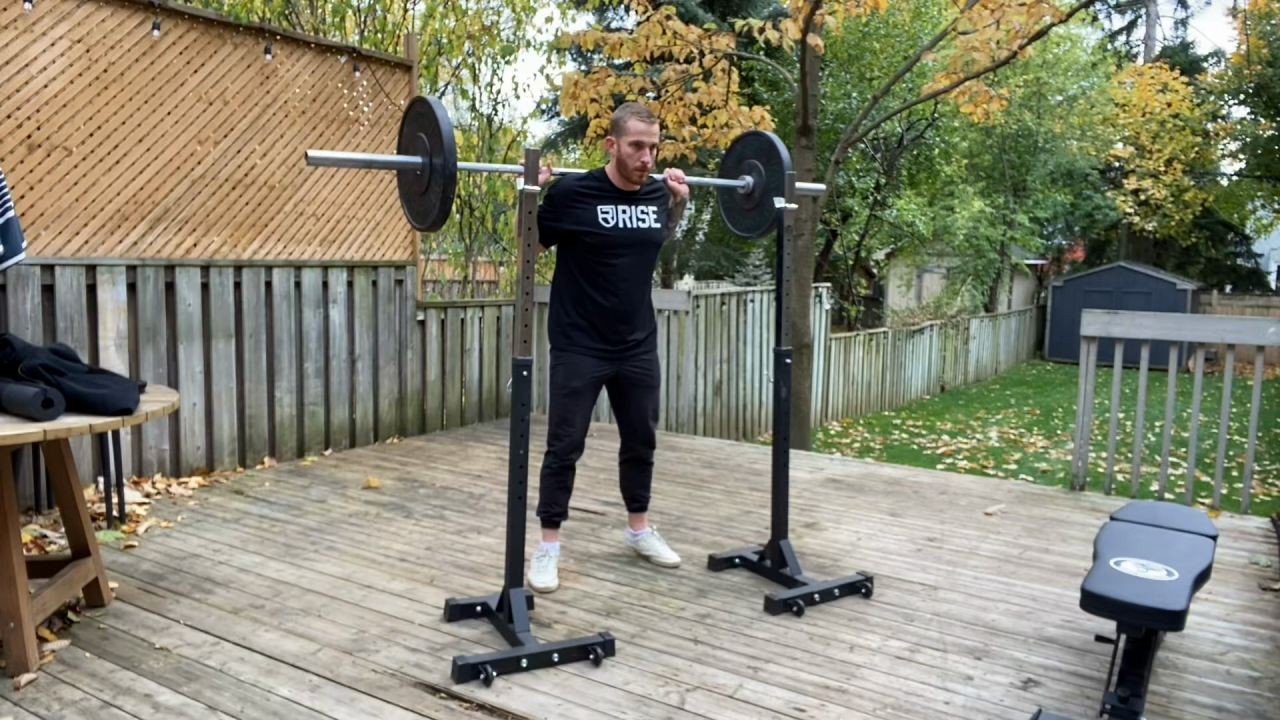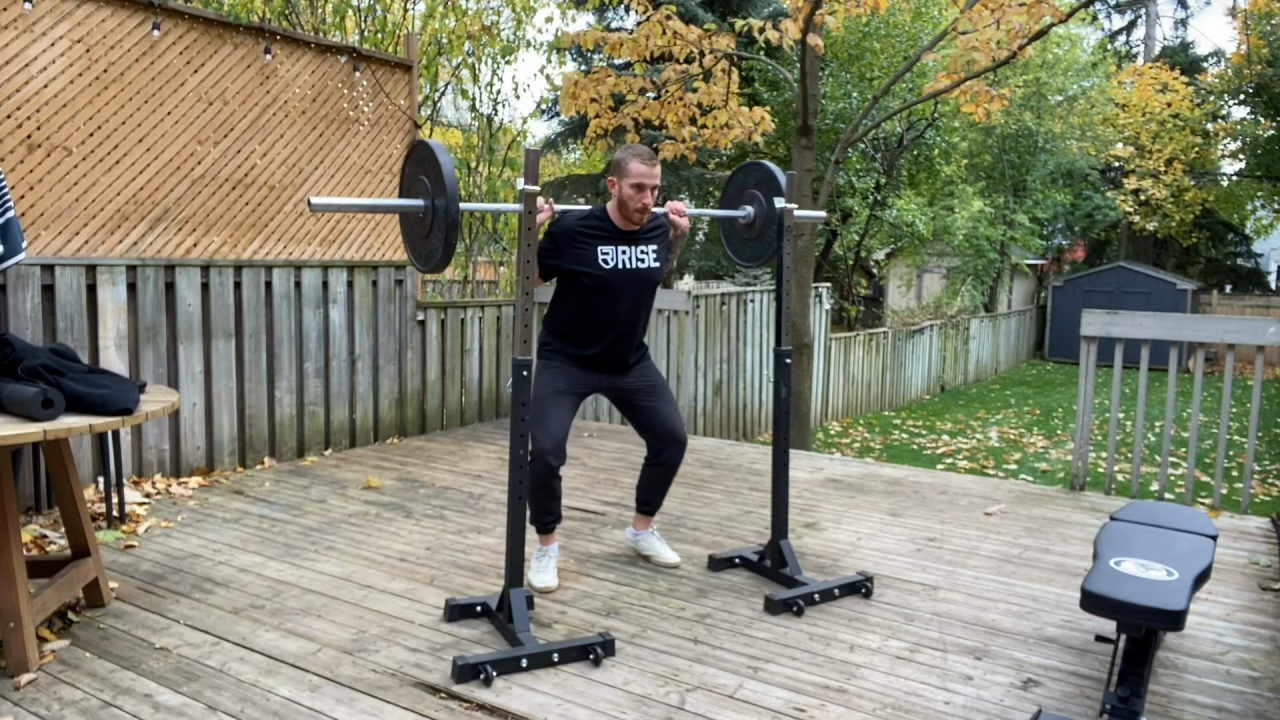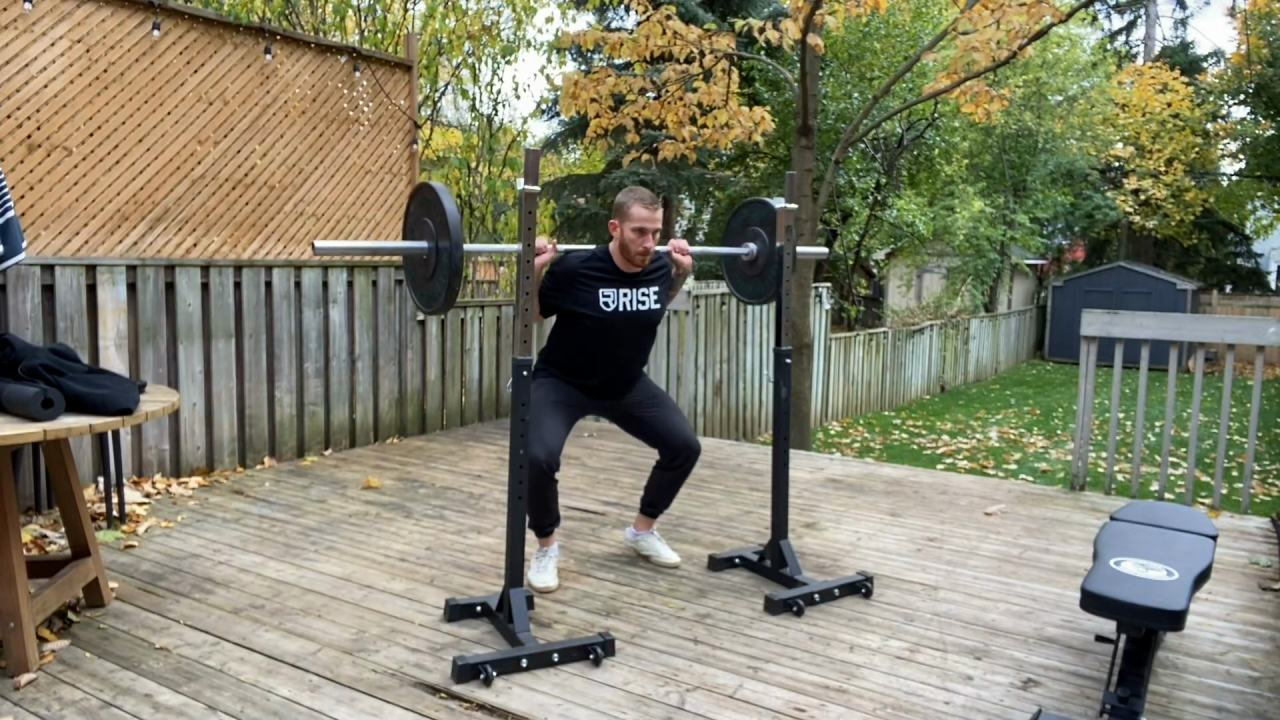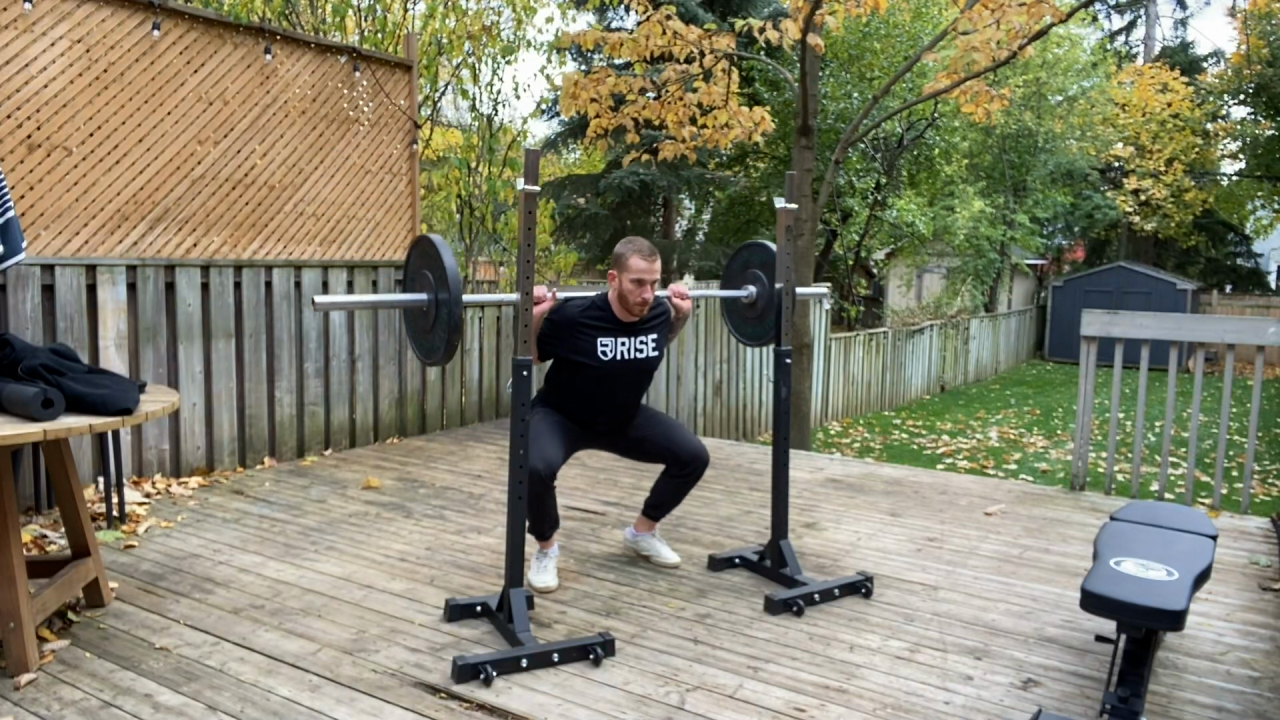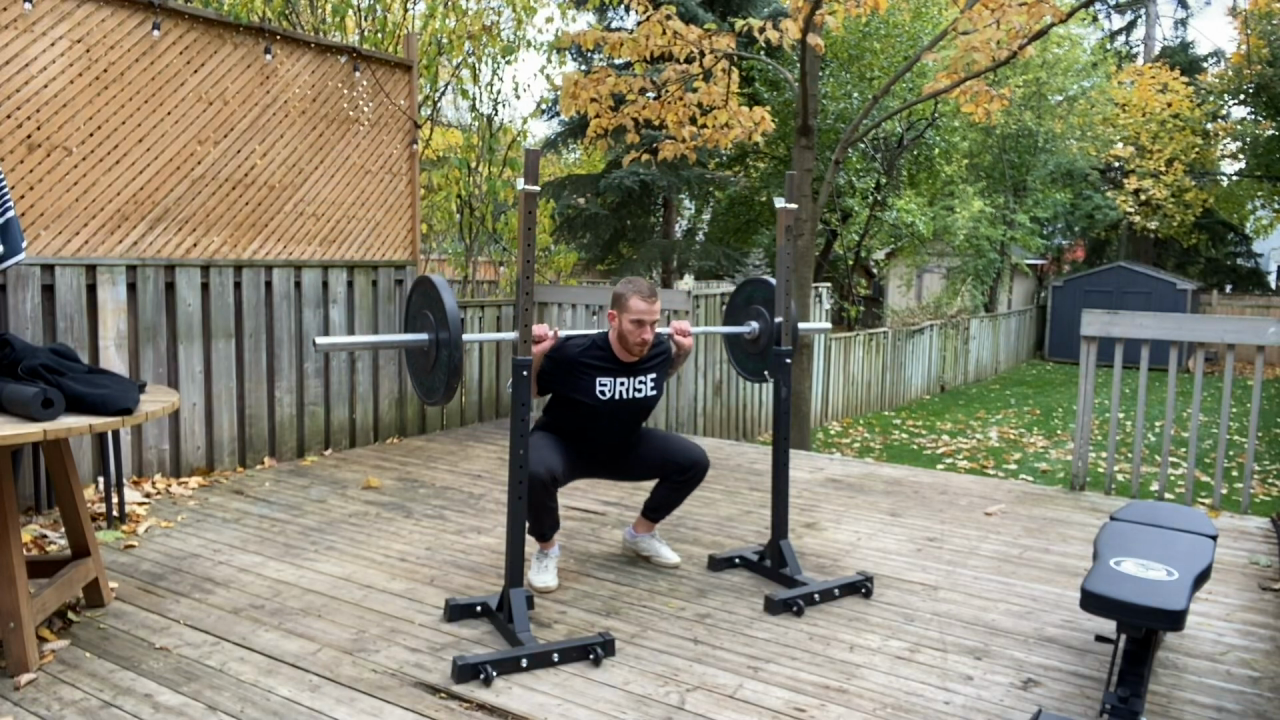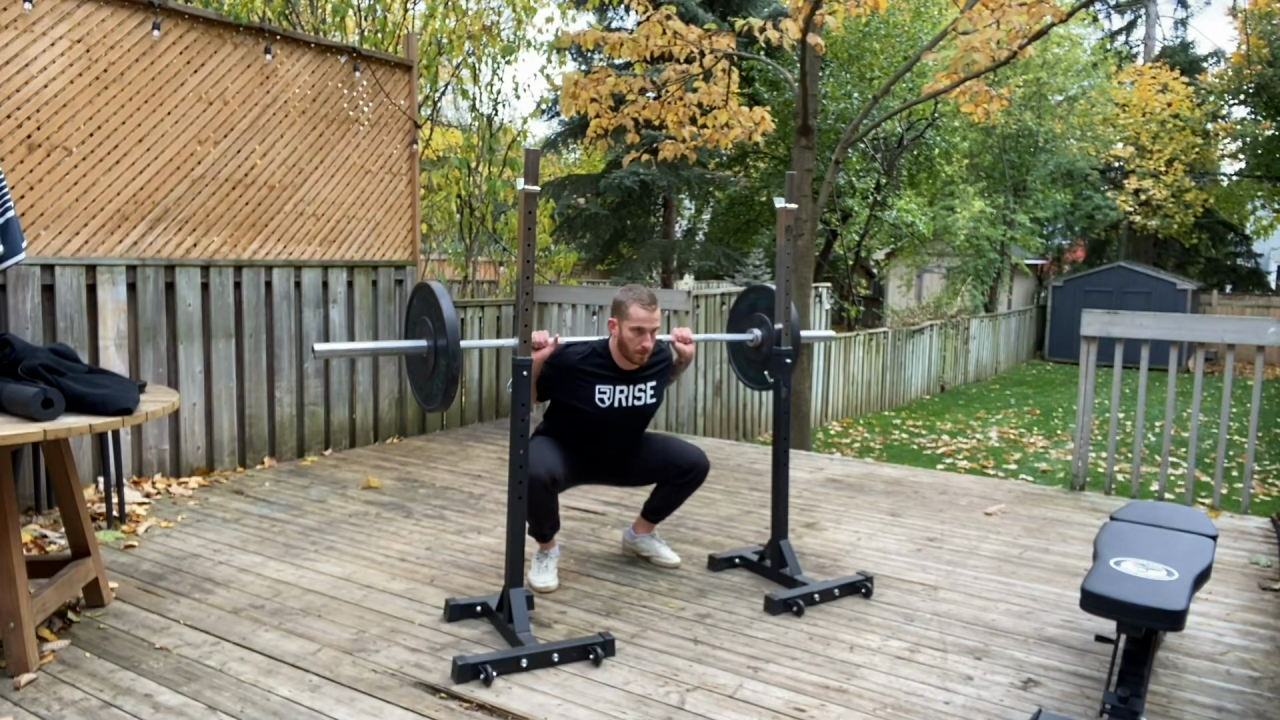
dt=0.7s
person 1, frame 1
left shoulder: (657, 194)
right shoulder: (573, 193)
left wrist: (679, 202)
left hip: (638, 344)
right hip: (579, 346)
left knee: (641, 441)
right knee: (565, 447)
left ankle: (639, 530)
right ankle: (548, 546)
person 1, frame 2
left shoulder: (657, 229)
right shoulder: (573, 230)
left wrist: (679, 233)
left hip: (630, 360)
right hip: (567, 359)
left knee: (671, 439)
right knee: (546, 451)
left ankle: (641, 530)
right ankle: (546, 547)
person 1, frame 3
left shoulder: (659, 268)
right shoulder: (575, 270)
right elbow: (528, 314)
left wrist: (682, 271)
right wrist: (534, 270)
left hip: (627, 383)
right hip: (563, 382)
left knee: (684, 446)
right knee: (539, 457)
left ankle: (642, 531)
right ankle: (546, 548)
person 1, frame 4
left shoulder: (658, 314)
right shoulder: (573, 316)
right elbow: (527, 357)
left wrist: (682, 314)
right wrist: (534, 318)
left hip: (625, 417)
right hip: (561, 415)
left knee: (693, 455)
right knee: (537, 467)
left ankle: (642, 531)
right ankle: (546, 549)
person 1, frame 5
left shoulder: (659, 350)
right shoulder: (574, 355)
left wrist: (683, 350)
right wrist: (535, 355)
left hip: (623, 446)
right hip: (562, 443)
left knee: (693, 461)
right knee: (537, 471)
left ankle: (641, 533)
right ankle: (546, 549)
person 1, frame 6
left shoulder: (658, 358)
right shoulder: (573, 362)
left wrist: (684, 356)
right wrist: (535, 363)
left hip: (624, 454)
right hip: (564, 450)
left knee: (693, 463)
right knee: (537, 473)
left ankle: (640, 533)
right ankle: (546, 550)
